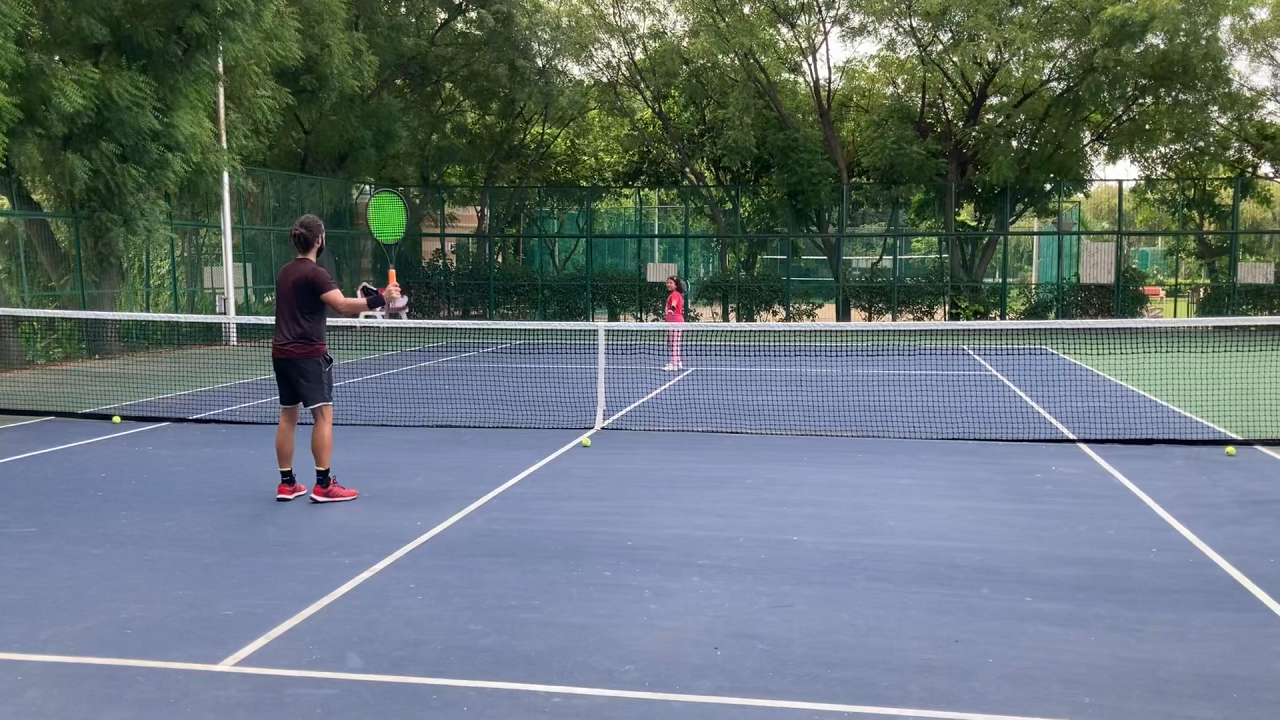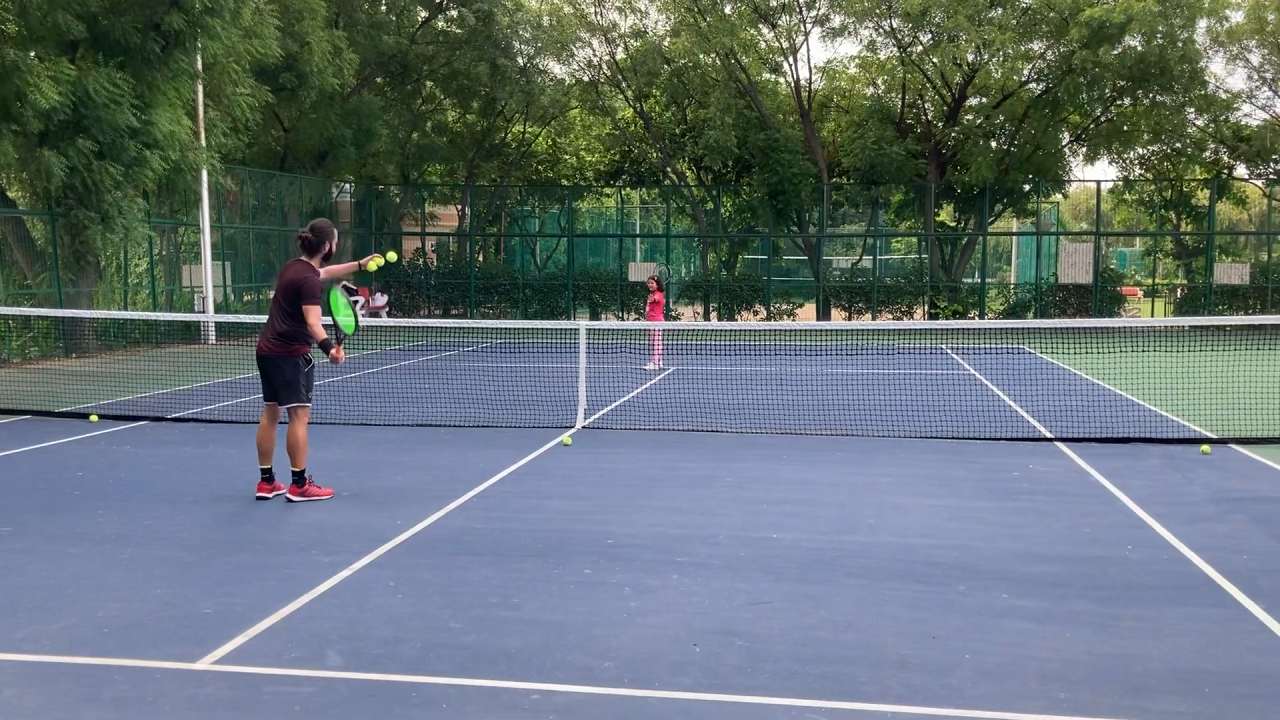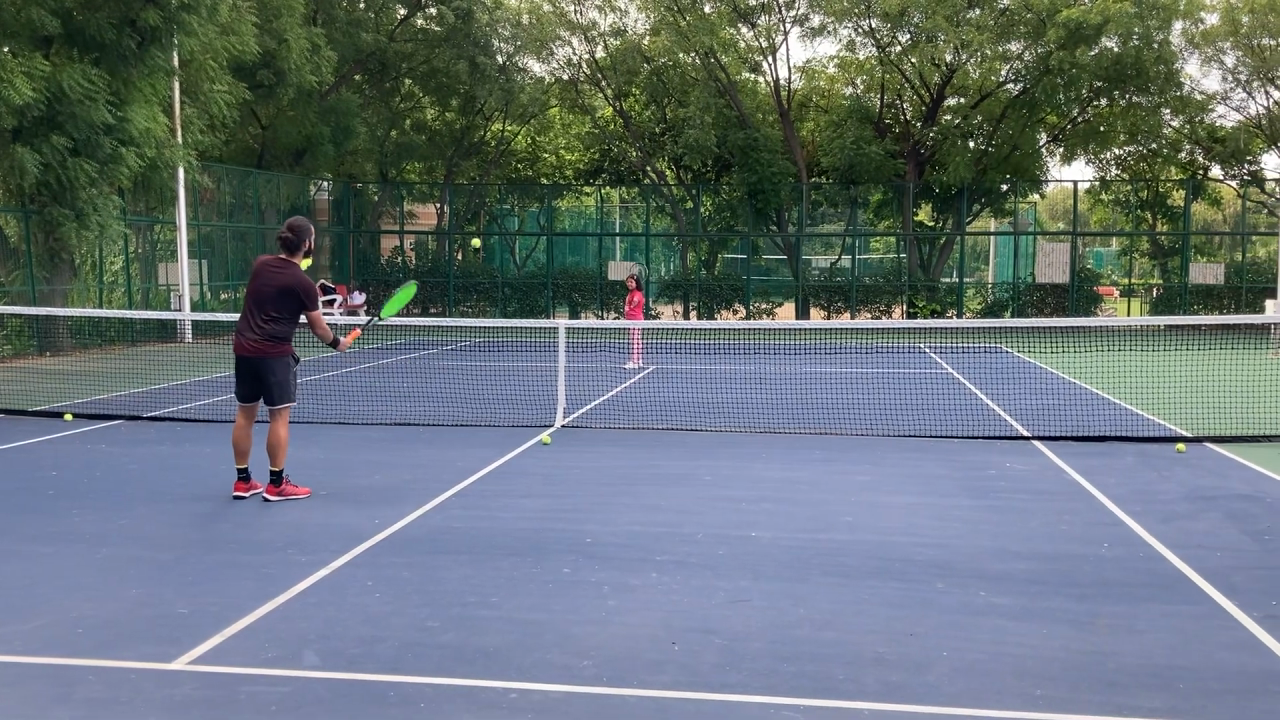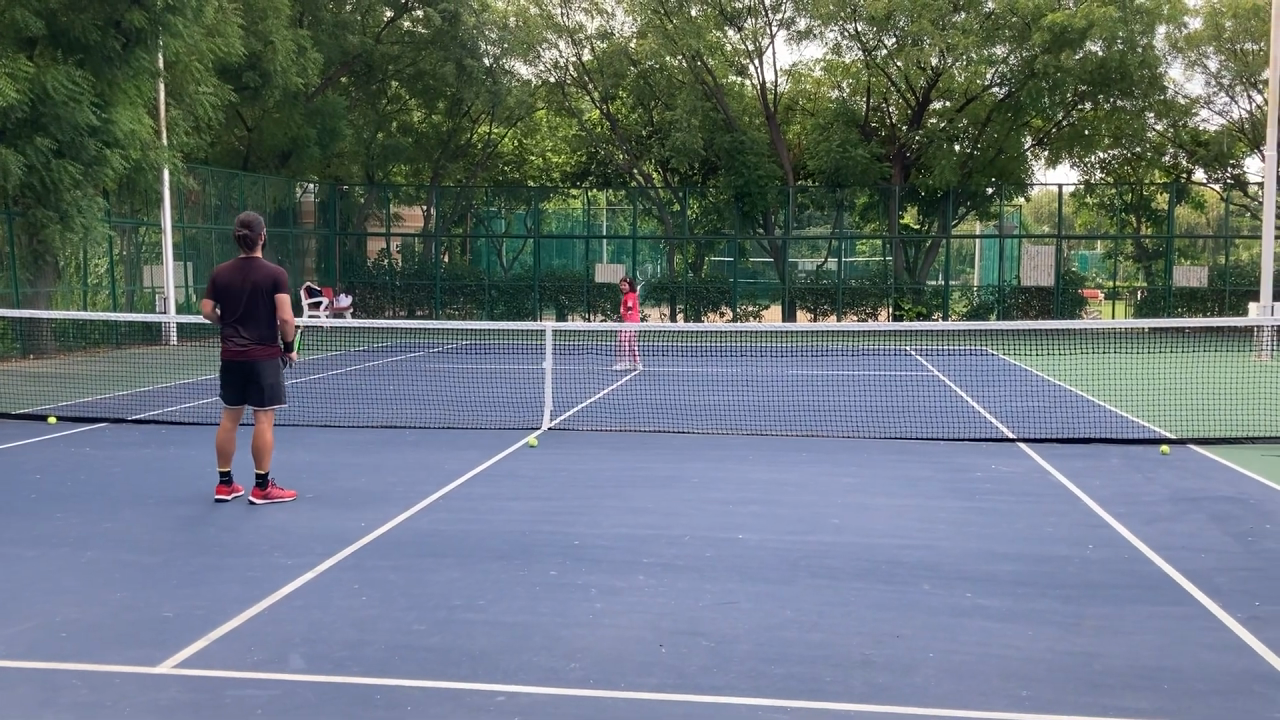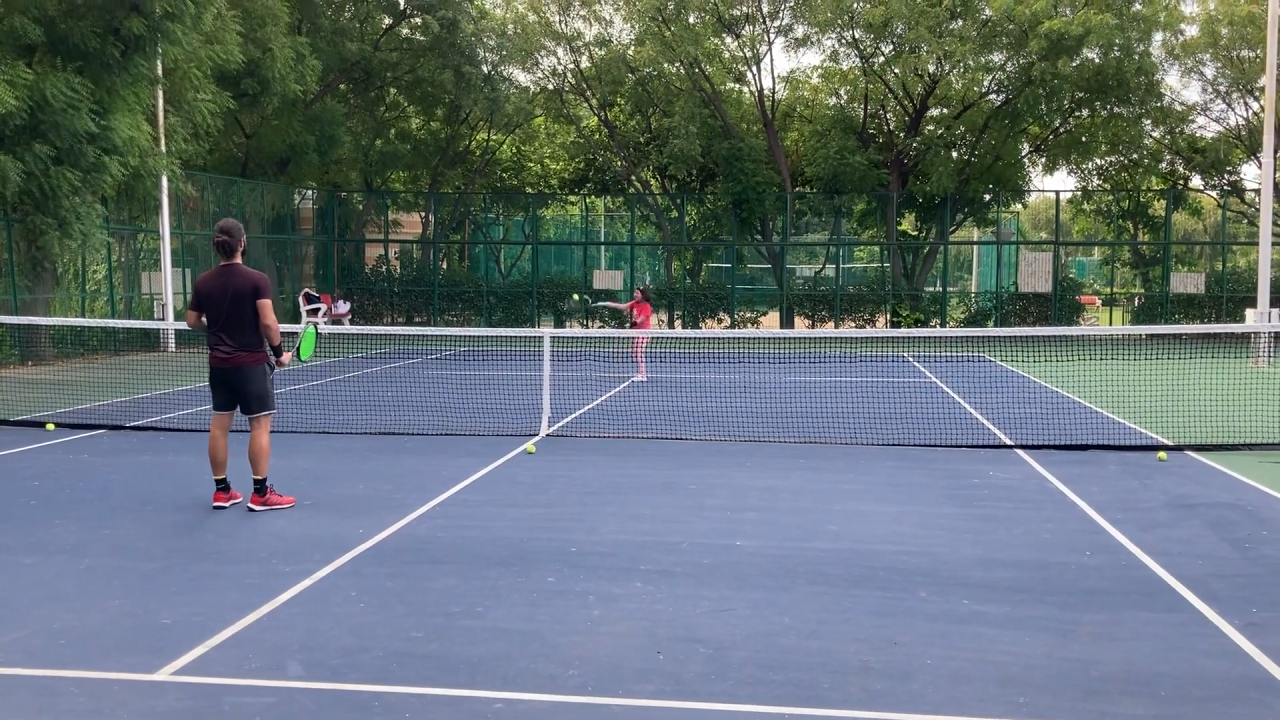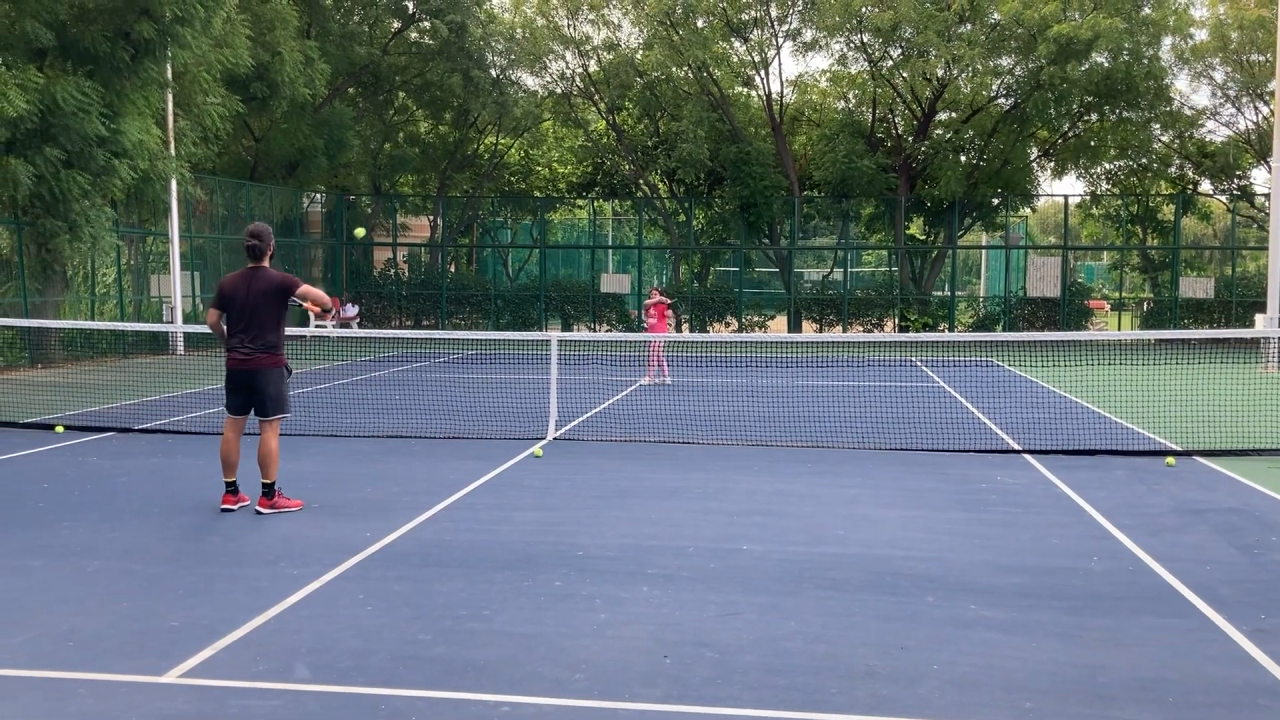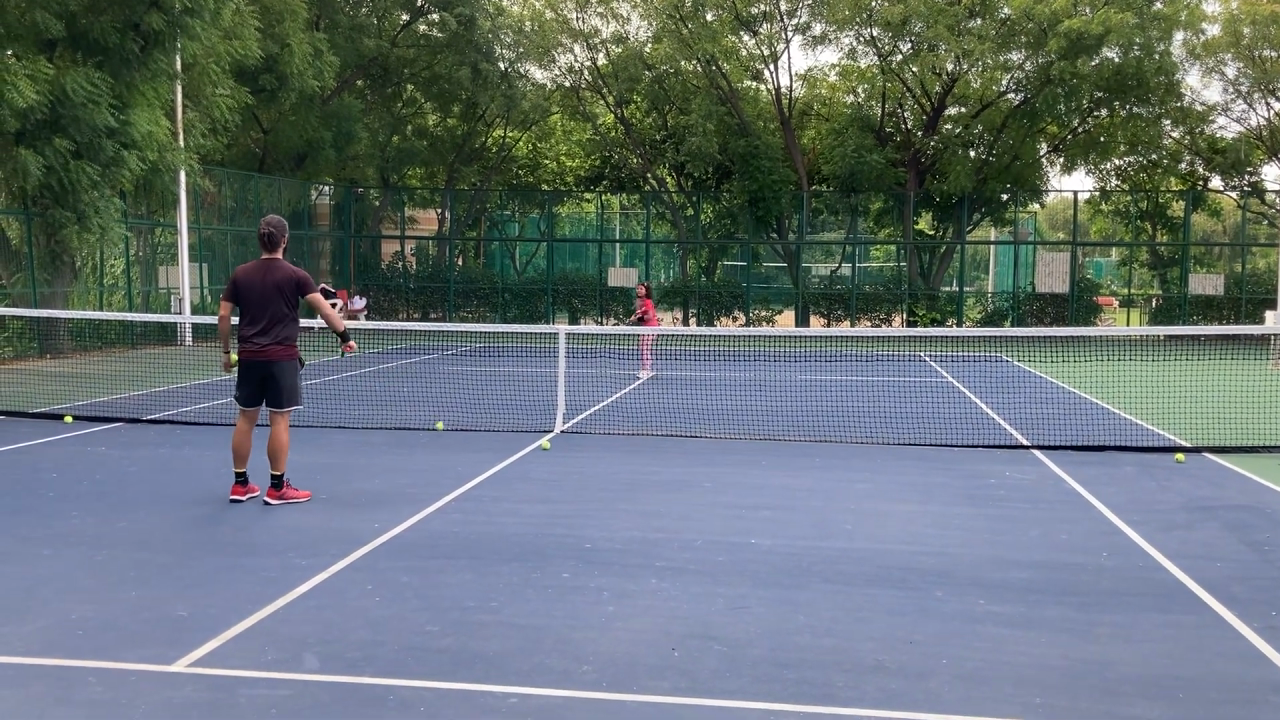
dt=0.7s
person 1, frame 1
left shoulder: (284, 272)
right shoulder: (314, 273)
right elbow: (342, 305)
right wrist: (380, 299)
left hip: (282, 353)
right hip: (308, 354)
left knee: (288, 416)
right knee: (323, 416)
left ankle: (286, 483)
right ankle: (323, 484)
person 1, frame 2
left shoulder: (294, 266)
right shoulder: (309, 281)
left elbow: (324, 272)
right elbow: (312, 323)
left wrist: (360, 264)
right wrist: (331, 348)
left hip: (267, 349)
right hip: (290, 353)
left knee: (269, 414)
right knee: (299, 416)
left ankle: (266, 481)
right ankle: (299, 484)
person 1, frame 3
left shoulder: (260, 264)
right shoulder: (303, 283)
right elbow: (318, 328)
left wrist: (295, 264)
right wrist: (337, 342)
left hip: (244, 349)
right hip: (275, 354)
left knee: (245, 415)
right knee: (279, 416)
left ankle: (242, 481)
right ankle: (276, 484)
person 1, frame 4
left shoulder: (220, 273)
right shoulder: (275, 274)
left elbow: (207, 312)
right elbow: (286, 318)
right wrist: (289, 348)
left hip: (231, 356)
right hip: (264, 356)
left knee: (229, 418)
right knee: (264, 419)
left ankle: (225, 483)
right ankle: (262, 487)
person 1, frame 5
left shoulder: (203, 282)
right shoulder: (256, 279)
left elbow: (192, 321)
right elbow: (268, 322)
right wrist: (279, 352)
left hip: (219, 363)
right hip: (251, 362)
left knee: (219, 425)
right knee: (260, 426)
left ankle: (222, 491)
right ankle: (261, 493)
person 1, frame 6
left shoulder: (228, 282)
right shoulder: (279, 281)
left elbow: (212, 321)
right elbow: (319, 297)
right wrist: (327, 307)
left hip: (236, 365)
right hip: (268, 365)
left knee: (232, 428)
right knee: (269, 429)
left ankle: (231, 493)
right ankle: (269, 496)
person 1, frame 7
left shoulder: (240, 274)
right shoulder: (295, 275)
left elbow: (224, 315)
right elbow: (325, 310)
left wrist: (226, 351)
right wrist: (345, 337)
left hip: (250, 357)
right hip: (281, 358)
left knee: (245, 420)
right knee: (279, 421)
left ankle: (240, 484)
right ankle: (277, 488)
